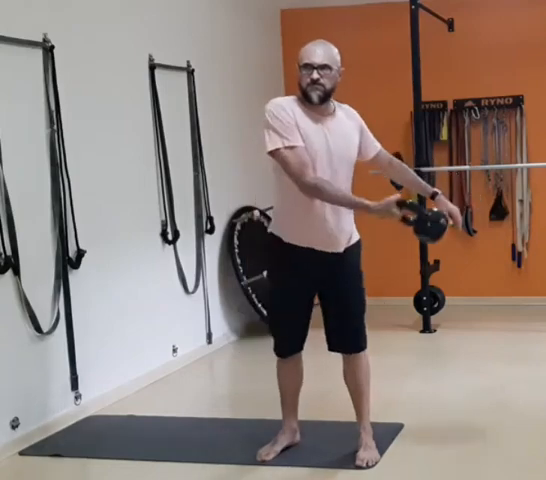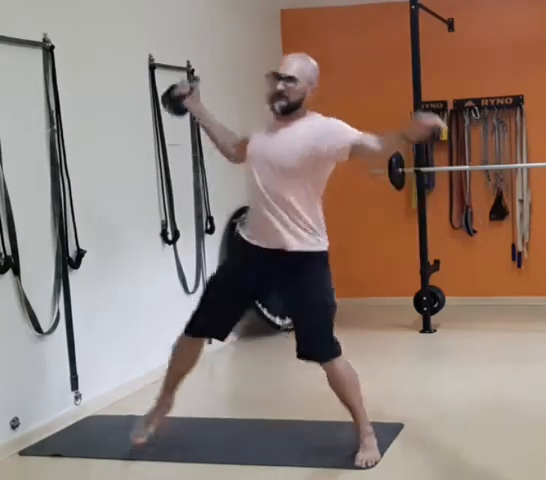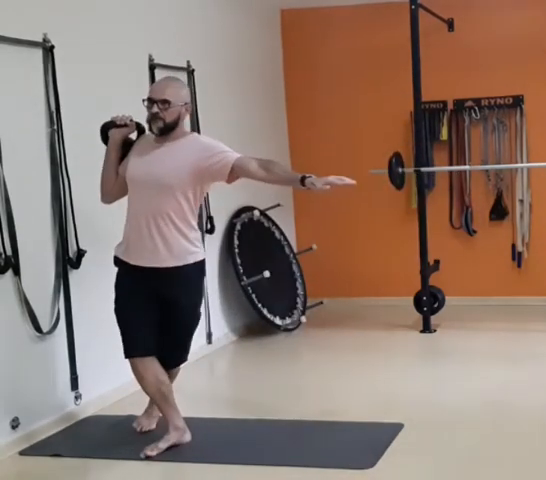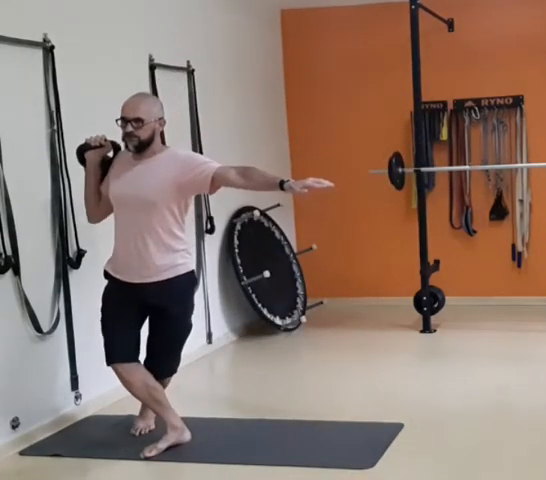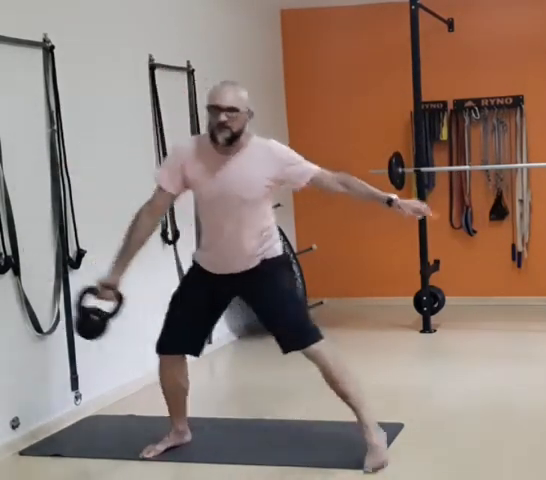
dt=1s
person 1, frame 1
left shoulder: (349, 117)
right shoulder: (279, 112)
left elbow: (387, 162)
right elbow: (306, 181)
left wrist: (434, 195)
right wrist: (370, 207)
left hip: (342, 247)
right hip: (292, 249)
left knee: (353, 345)
right knee: (287, 346)
left ankle: (366, 434)
right ankle: (289, 428)
person 1, frame 2
left shoulder: (324, 130)
right shoulder: (266, 123)
left elbow: (375, 146)
right elbow: (236, 151)
left wrist: (410, 135)
right wrist: (198, 109)
left hip: (302, 254)
right hip: (252, 248)
left knee: (324, 352)
right knee: (196, 331)
left ankle: (365, 433)
right ankle: (161, 409)
person 1, frame 3
left shoulder: (201, 149)
right shoulder: (140, 147)
left elbow: (256, 167)
right elbow: (108, 194)
left wrist: (307, 180)
right wrist: (114, 143)
left hip: (181, 269)
right hip: (133, 268)
left knee: (170, 353)
right knee: (139, 353)
left ankle: (156, 406)
right ankle: (176, 427)
person 1, frame 4
left shoulder: (181, 163)
right shoulder: (119, 163)
left elbow: (236, 175)
right elbow: (94, 213)
left wrist: (286, 184)
right wrist: (92, 164)
left hip: (171, 280)
right hip: (122, 281)
left knee: (162, 364)
right knee: (121, 361)
left ankle: (150, 408)
right ankle: (174, 426)
person 1, frame 5
left shoulder: (270, 154)
right shoulder: (185, 154)
left elbow: (334, 181)
right elbow: (151, 212)
left wrist: (393, 201)
right wrist: (116, 269)
left hip: (263, 265)
right hip: (208, 268)
left knee: (312, 346)
right knee: (169, 351)
left ankle: (371, 429)
right ankle: (179, 430)
